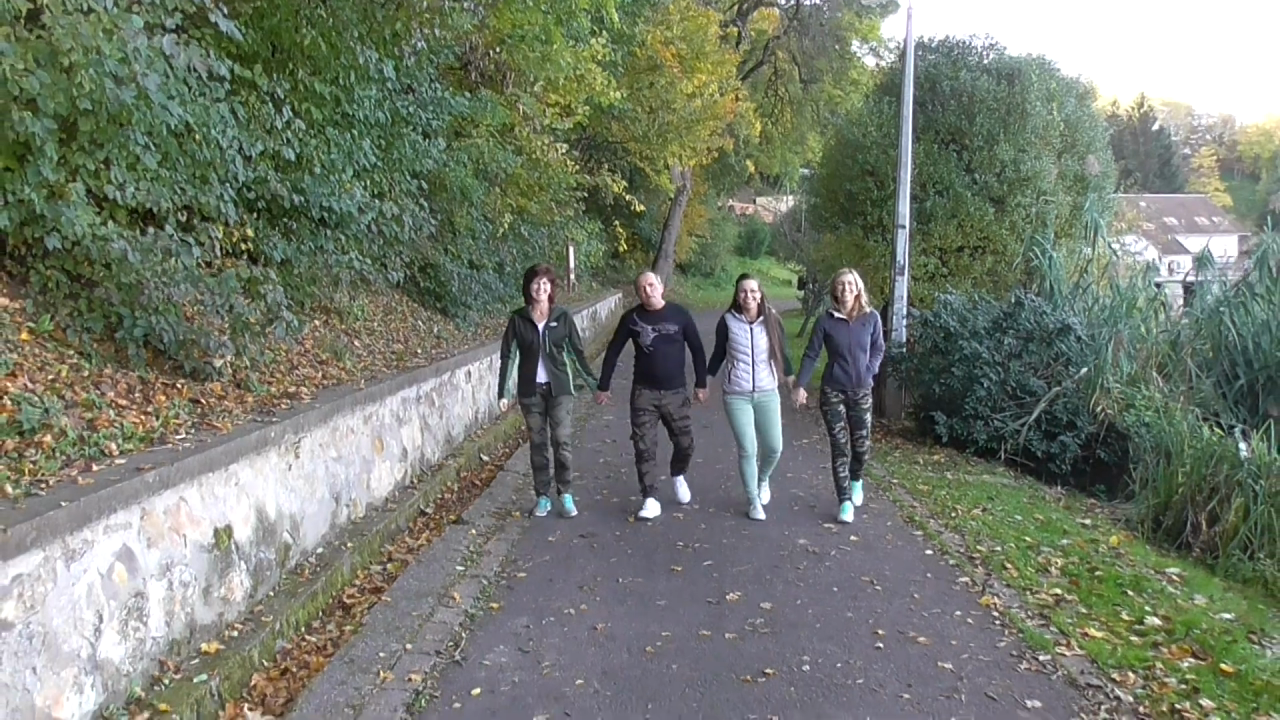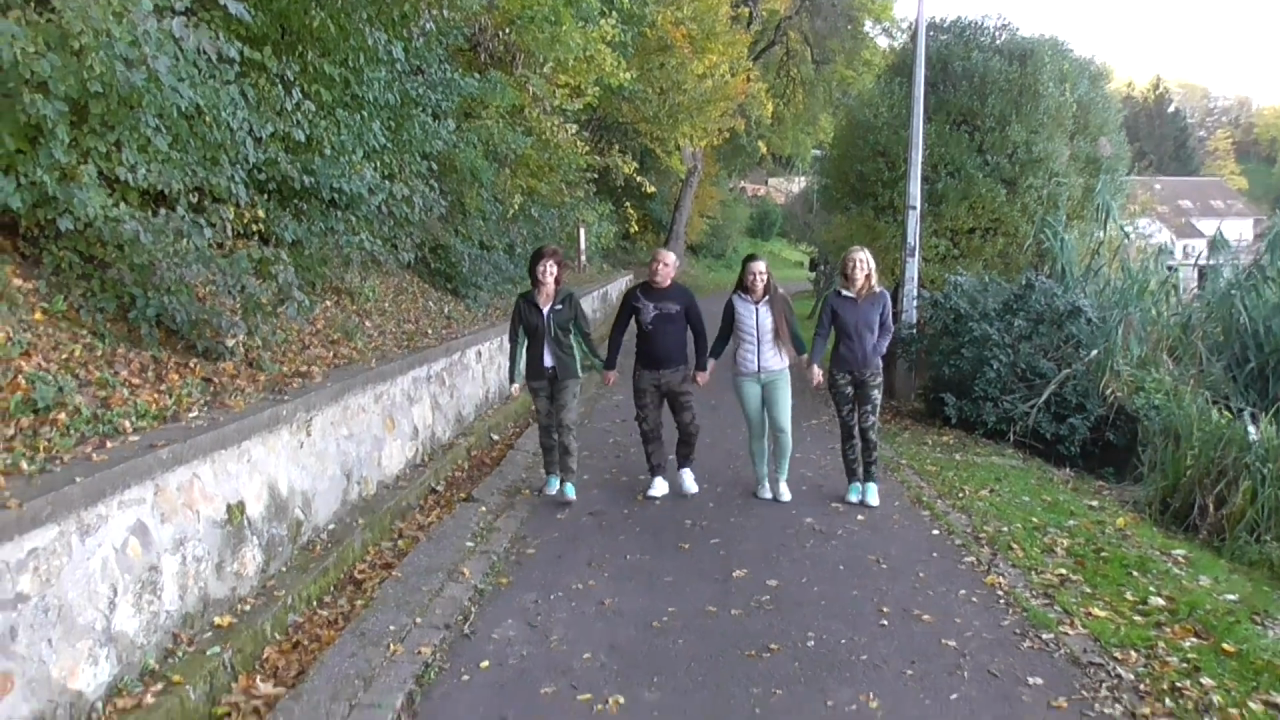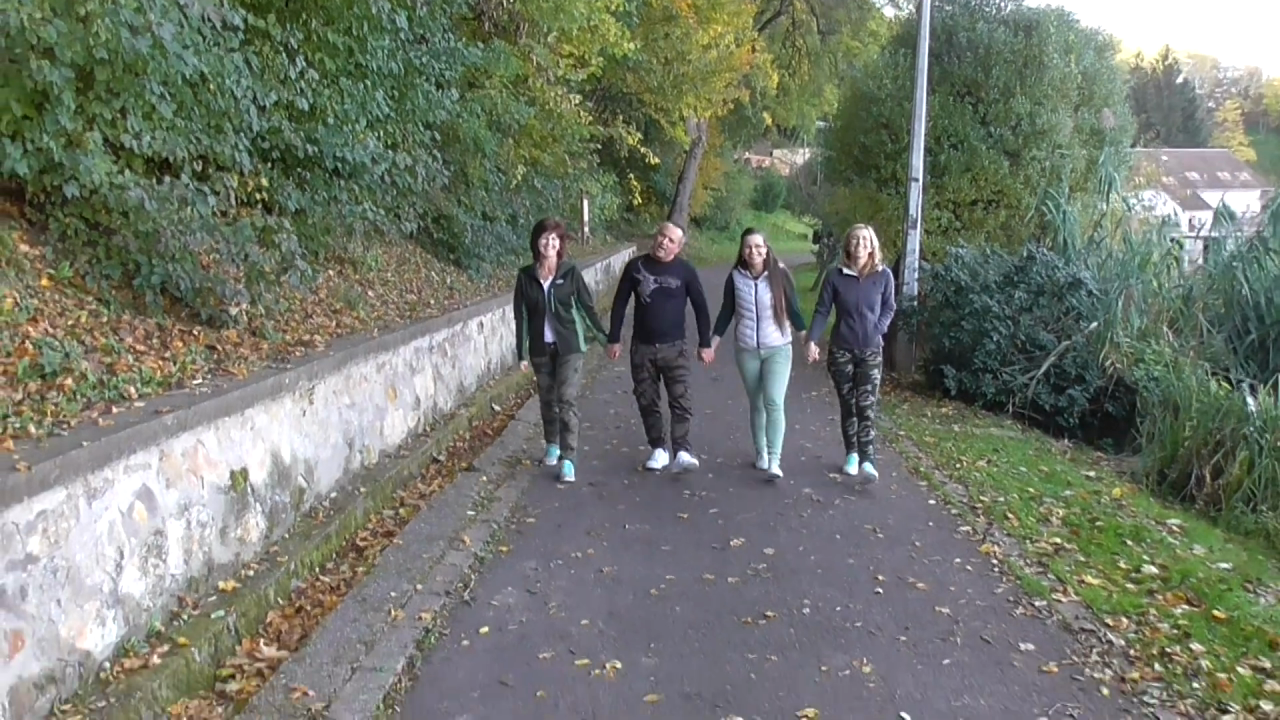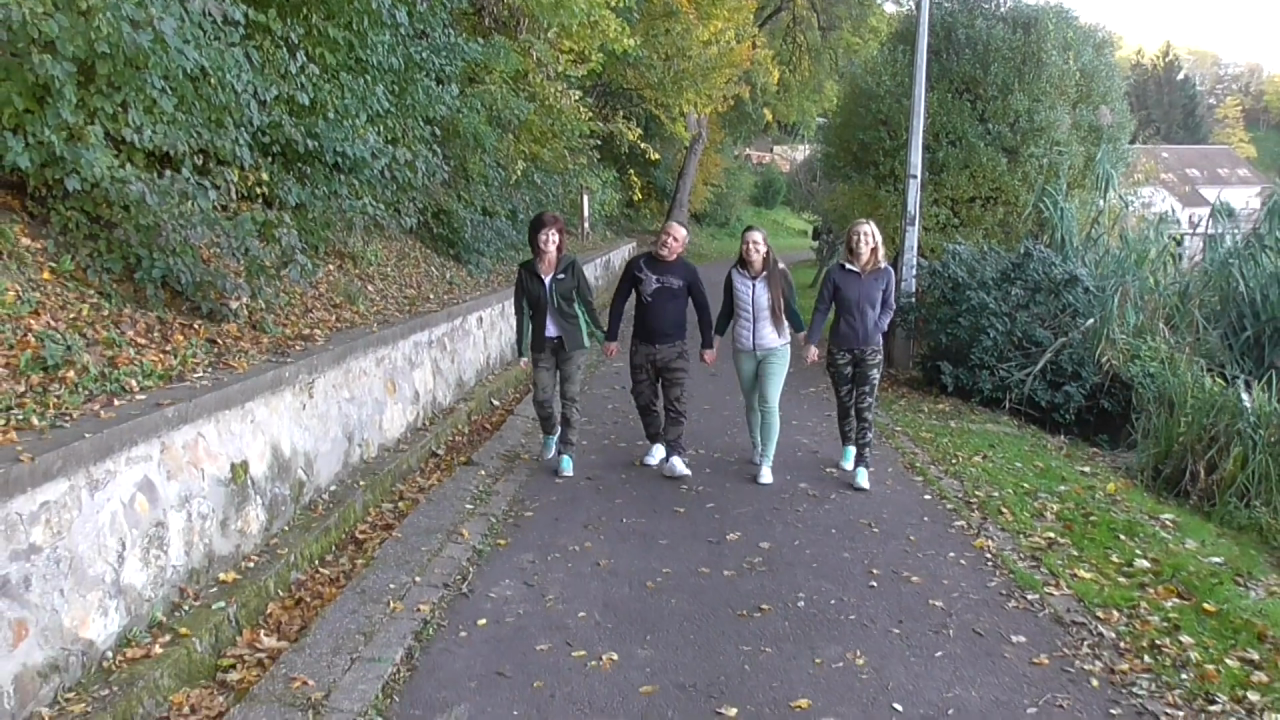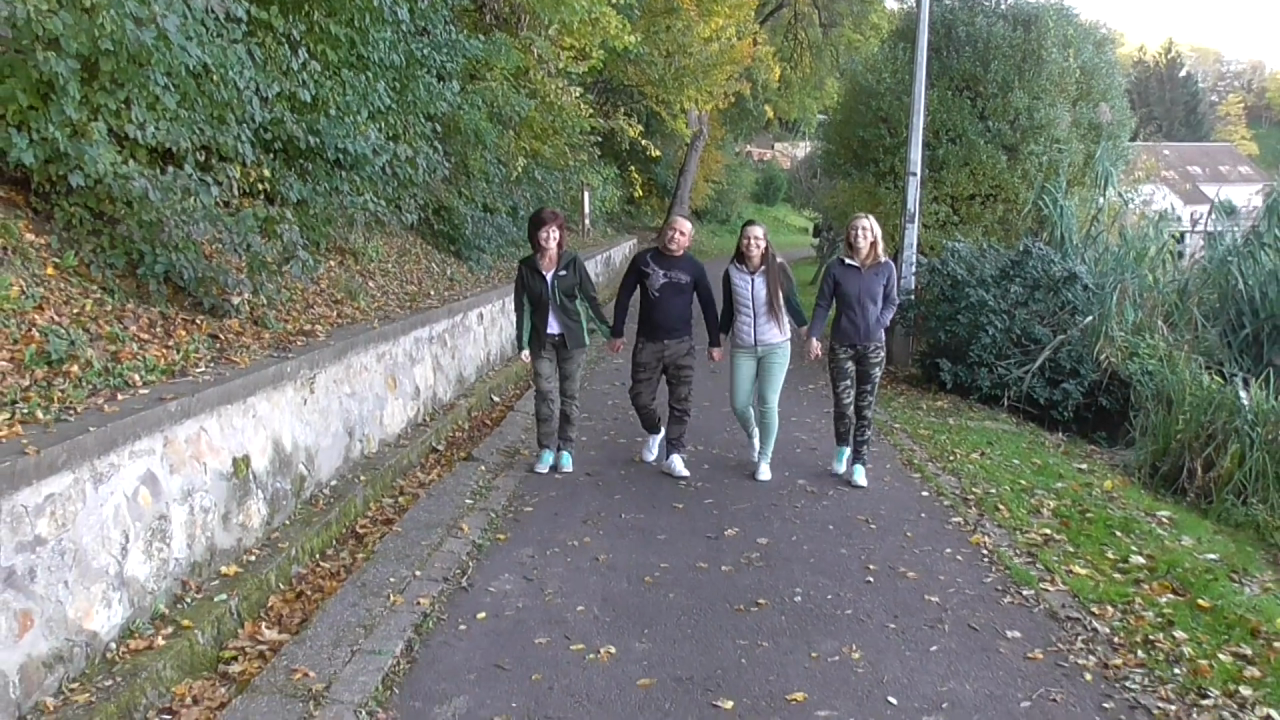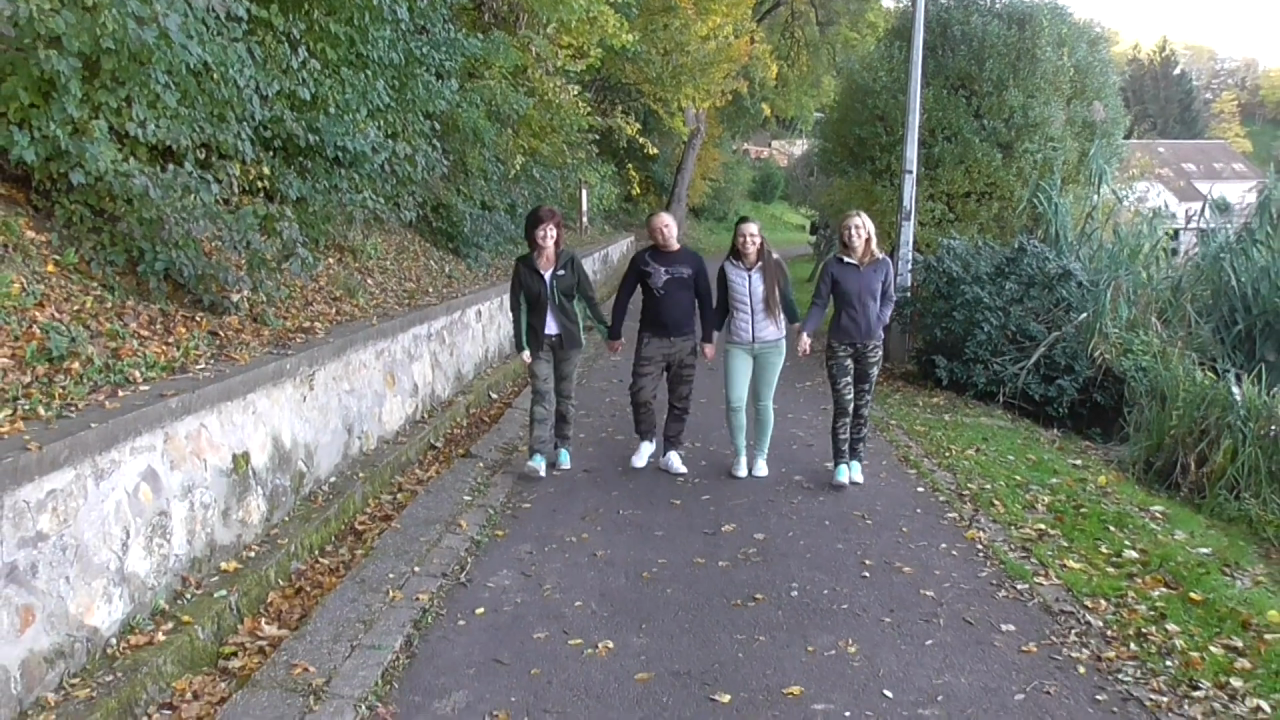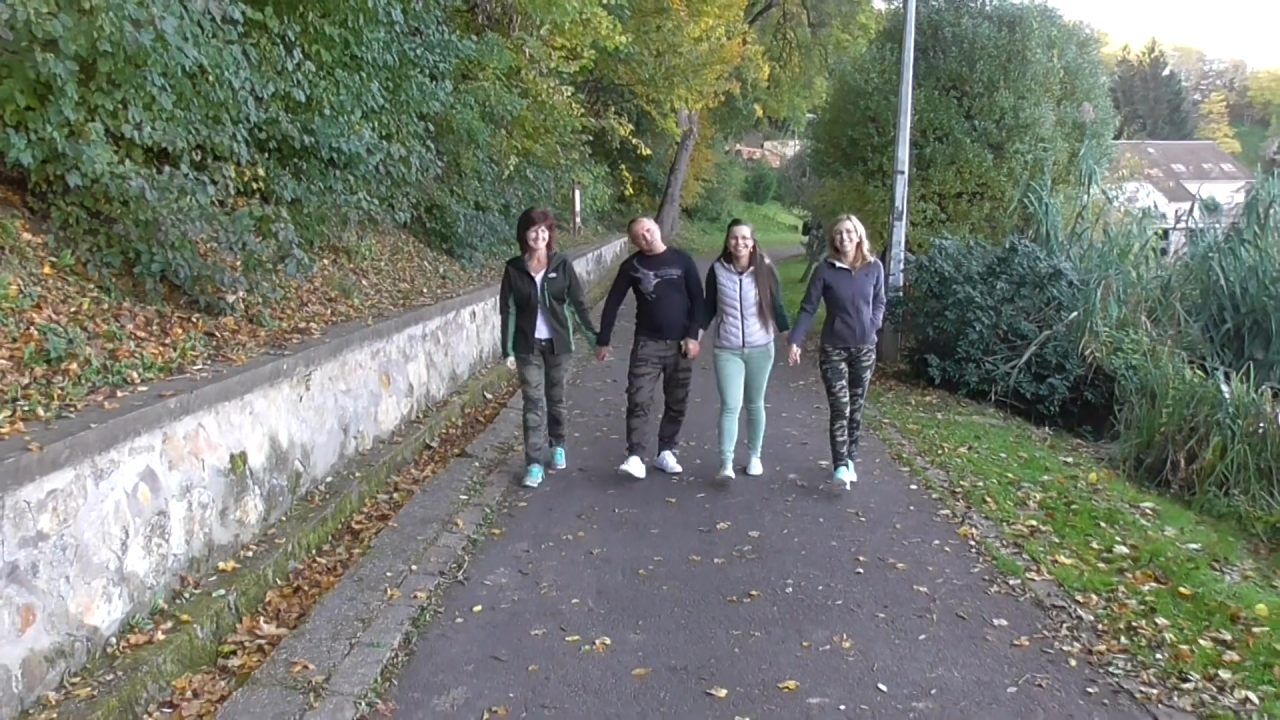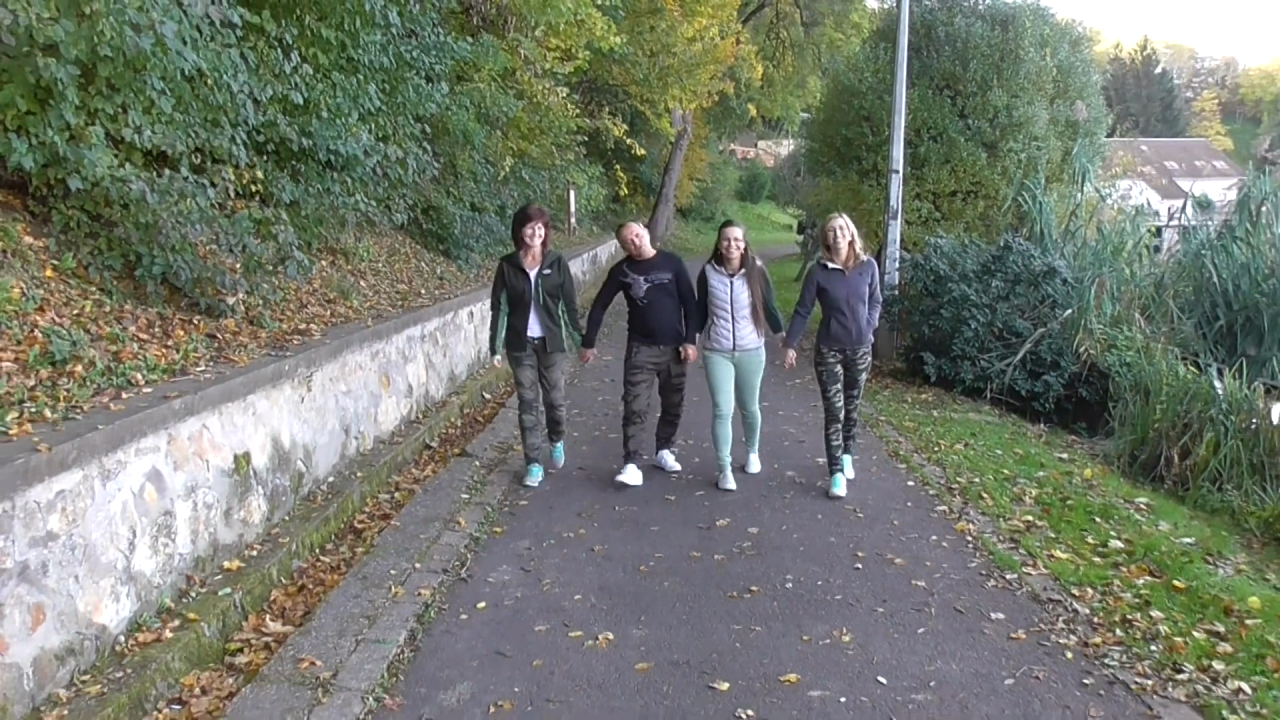
dt=0.2s
person 1, frame 1
left shoulder: (871, 317)
right shoulder: (825, 320)
left elbow: (878, 349)
right elbow: (811, 354)
left wrist: (869, 372)
right wrist: (800, 385)
left hip: (862, 391)
right hip: (832, 391)
left knee: (861, 446)
right knee: (839, 447)
left ankle: (855, 481)
right ankle: (845, 501)
person 1, frame 2
left shoulder: (881, 297)
right shoulder: (833, 299)
left elbow: (887, 330)
right elbow: (821, 333)
left wrist: (877, 351)
right wrist: (814, 363)
left hip: (871, 372)
right hip: (840, 372)
left knee: (868, 427)
right knee: (848, 429)
left ankle: (870, 483)
right ankle: (854, 482)
person 1, frame 3
left shoulder: (883, 276)
right shoulder: (835, 276)
left elbow: (889, 309)
right elbow: (822, 311)
left wrist: (878, 330)
right wrist: (812, 340)
left hip: (871, 351)
right hip: (840, 349)
left knee: (867, 406)
right knee: (848, 405)
left ankle: (867, 462)
right ankle: (852, 453)
person 1, frame 4
left shoulder: (885, 273)
right shoulder: (836, 272)
left elbow: (888, 307)
right elbow: (821, 309)
left wrist: (878, 328)
right wrist: (811, 342)
left hip: (871, 350)
right hip: (839, 348)
left knee: (864, 409)
right knee: (846, 405)
left ankle: (861, 467)
right ankle: (849, 446)
person 1, frame 5
left shoulder: (885, 267)
right shoulder: (836, 267)
left elbow: (891, 303)
right elbow: (823, 305)
left wrist: (879, 324)
right wrist: (813, 336)
left hip: (873, 346)
right hip: (841, 345)
left knee: (865, 407)
right knee: (843, 405)
left ankle: (858, 463)
right ankle: (842, 448)
person 1, frame 6
left shoulder: (883, 265)
right shoulder: (833, 266)
left elbow: (889, 300)
right elbow: (819, 303)
left wrist: (879, 322)
right wrist: (805, 332)
left hip: (871, 344)
right hip: (840, 344)
left knee: (862, 406)
right knee: (843, 405)
left ankle: (855, 459)
right ankle: (840, 465)
person 1, frame 7
left shoulder: (874, 268)
right shoulder: (825, 271)
left elbow: (879, 302)
right elbow: (808, 308)
left wrist: (872, 326)
right wrist: (794, 341)
left hip: (865, 348)
right hip: (833, 348)
left knee: (856, 408)
right knee: (839, 408)
left ankle: (849, 458)
right ankle: (840, 468)
person 1, frame 8
left shoulder: (868, 266)
right shoulder: (818, 272)
left elbow: (876, 301)
right elbow: (802, 311)
left wrist: (868, 326)
right wrist: (790, 345)
left hip: (860, 349)
right hip: (828, 350)
left knee: (852, 407)
right knee: (834, 412)
left ankle: (846, 454)
right ankle: (836, 473)
person 2, frame 1
left shoulder: (562, 316)
right shoulder: (518, 319)
left elbow: (577, 352)
right elbow: (508, 356)
left wrist: (595, 383)
right wrist: (503, 392)
left hip: (560, 388)
right hip: (530, 390)
left knee: (561, 441)
right knee: (538, 444)
left ankle: (565, 494)
right ankle: (543, 496)
person 2, frame 2
left shoulder: (569, 299)
right shoulder: (524, 302)
left elbow: (583, 334)
right elbow: (516, 340)
left wrist: (601, 364)
right wrist: (513, 377)
left hip: (567, 372)
right hip: (538, 374)
left knee: (566, 425)
right knee: (546, 427)
left ankle: (568, 483)
right ankle: (552, 474)
person 2, frame 3
left shoulder: (571, 272)
right shoulder: (526, 276)
left elbow: (587, 307)
right elbow: (521, 316)
left wrist: (604, 339)
right wrist: (522, 353)
left hip: (569, 347)
right hip: (541, 349)
left knee: (567, 401)
right knee: (548, 400)
left ankle: (567, 459)
right ankle: (552, 444)
person 2, frame 4
left shoulder: (571, 266)
right shoulder: (526, 271)
left elbow: (587, 303)
right elbow: (522, 312)
left wrist: (603, 336)
right wrist: (522, 349)
left hip: (571, 342)
right hip: (542, 344)
left knee: (570, 398)
right knee: (542, 398)
left ankle: (566, 453)
right ankle: (551, 433)
person 2, frame 5
left shoulder: (573, 262)
right shoulder: (526, 267)
left elbow: (590, 298)
right elbow: (522, 308)
left wrist: (610, 332)
right wrist: (522, 344)
left hip: (572, 339)
right hip: (542, 341)
left knee: (569, 395)
right knee: (544, 394)
left ankle: (565, 449)
right ankle: (546, 449)
person 2, frame 6
left shoulder: (570, 262)
right shoulder: (523, 266)
left elbow: (588, 298)
right elbow: (518, 307)
left wrist: (607, 331)
right wrist: (521, 344)
left hip: (568, 339)
right hip: (538, 341)
left knee: (564, 395)
right knee: (542, 395)
left ankle: (562, 447)
right ankle: (538, 456)
person 2, frame 7
left shoulder: (562, 265)
right shoulder: (514, 268)
left elbow: (578, 304)
right elbow: (507, 310)
left wrist: (594, 339)
right wrist: (507, 349)
left hip: (558, 343)
right hip: (528, 346)
left knee: (556, 398)
right knee: (533, 403)
left ankle: (557, 446)
right ankle: (534, 465)
person 2, frame 8
left shoulder: (557, 263)
right shoulder: (507, 266)
left elbow: (570, 304)
right elbow: (499, 307)
left wrist: (580, 340)
right wrist: (495, 346)
left hip: (552, 343)
right hip: (521, 345)
left knee: (555, 400)
right knee: (528, 403)
left ankle: (556, 441)
right ankle: (533, 463)
person 3, frame 1
left shoulder: (772, 320)
right shoulder: (727, 321)
left elbow: (782, 354)
right elbow: (718, 354)
left hip: (768, 394)
right hip: (736, 396)
left knee: (774, 447)
right knee: (747, 450)
left ankle: (762, 480)
right ankle: (753, 502)
person 3, frame 2
left shoulder: (779, 299)
right shoulder: (735, 302)
left elbow: (793, 333)
right elbow: (723, 336)
right wrist: (708, 367)
left hip: (777, 374)
right hip: (745, 376)
left knee: (782, 428)
right knee: (757, 430)
left ankle: (781, 481)
right ankle: (762, 482)
person 3, frame 3
left shoulder: (780, 274)
right shoulder: (735, 277)
left elbow: (793, 308)
right elbow: (726, 312)
right wrist: (712, 344)
left hip: (778, 349)
right hip: (746, 351)
left knee: (774, 403)
right knee: (757, 404)
left ankle: (774, 462)
right ankle: (761, 453)
person 3, frame 4
left shoulder: (779, 274)
right shoulder: (733, 276)
left elbow: (791, 309)
right elbow: (726, 312)
right wrist: (714, 343)
left hip: (776, 351)
right hip: (743, 351)
left knee: (769, 406)
right knee: (751, 404)
left ankle: (765, 464)
right ankle: (758, 446)
person 3, frame 5
left shoulder: (778, 269)
right shoulder: (732, 272)
left elbow: (792, 303)
right elbow: (727, 310)
left hip: (776, 348)
right hip: (742, 349)
left knee: (768, 405)
right knee: (739, 404)
left ankle: (764, 461)
right ankle: (753, 434)
person 3, frame 6
left shoulder: (774, 265)
right shoulder: (727, 269)
left elbow: (787, 300)
right elbow: (721, 306)
left hip: (771, 344)
right hip: (737, 346)
left knee: (763, 402)
right knee: (735, 402)
left ankle: (761, 456)
right ankle: (739, 457)
person 3, frame 7
left shoulder: (765, 269)
right shoulder: (717, 271)
left elbow: (776, 306)
right elbow: (708, 307)
left hip: (760, 349)
right hip: (726, 350)
left knee: (755, 404)
right knee: (731, 405)
left ankle: (754, 455)
right ankle: (726, 464)
person 3, frame 8
left shoulder: (757, 272)
right shoulder: (707, 273)
left elbow: (769, 307)
right elbow: (701, 310)
left hip: (751, 352)
right hip: (717, 353)
left knee: (750, 409)
right knee: (722, 410)
left ankle: (752, 451)
right ankle: (725, 470)
person 4, frame 1
left shoulder: (680, 314)
right shoulder: (631, 318)
left elbow: (697, 350)
right elbow: (613, 352)
left wrist: (701, 384)
right wrist: (603, 386)
left hip: (676, 393)
right hip: (643, 393)
left knee: (685, 444)
right knee: (644, 448)
left ankle: (678, 475)
right ankle: (650, 499)
person 4, frame 2
left shoulder: (684, 296)
right shoulder: (634, 295)
left elbow: (699, 332)
right elbow: (618, 330)
left wrist: (701, 367)
right wrist: (610, 365)
left hip: (677, 372)
right hip: (645, 373)
left knee: (688, 425)
right knee: (649, 429)
left ankle: (685, 469)
right ankle: (658, 478)
person 4, frame 3
left shoulder: (685, 271)
right shoulder: (635, 267)
left elbow: (700, 307)
right elbow: (620, 303)
left wrist: (704, 344)
right wrist: (614, 339)
left hip: (674, 347)
right hip: (642, 347)
left knee: (681, 401)
right knee: (647, 402)
left ankle: (681, 454)
right ankle: (658, 449)
person 4, frame 4
left shoulder: (687, 271)
right shoulder: (637, 264)
left elbow: (702, 308)
right elbow: (619, 300)
left wrist: (707, 344)
right wrist: (611, 337)
left hip: (674, 348)
right hip: (641, 346)
left knee: (675, 404)
right knee: (645, 401)
left ankle: (673, 458)
right ankle: (657, 444)
person 4, frame 5
left shoulder: (694, 267)
right shoulder: (643, 260)
left elbow: (708, 305)
right elbow: (624, 296)
left wrist: (714, 342)
right wrist: (616, 333)
left hip: (681, 345)
right hip: (647, 343)
left knee: (680, 404)
right knee: (640, 398)
left ankle: (673, 456)
right ankle: (654, 431)
person 4, frame 6
left shoulder: (693, 260)
right shoulder: (642, 260)
left elbow: (706, 300)
right elbow: (623, 296)
left wrist: (708, 338)
right wrist: (615, 334)
left hip: (686, 342)
right hip: (651, 340)
left knee: (680, 402)
right knee: (641, 396)
left ankle: (671, 453)
right ankle: (646, 440)
person 4, frame 7
left shoulder: (682, 259)
right shoulder: (631, 266)
left elbow: (697, 299)
right elbow: (613, 302)
left wrist: (693, 335)
right wrist: (603, 341)
left hip: (680, 343)
right hip: (647, 343)
left knee: (676, 403)
right knee: (639, 400)
left ankle: (665, 453)
right ankle: (635, 458)
person 4, frame 8
left shoulder: (672, 262)
right shoulder: (621, 271)
left elbow: (689, 302)
right elbow: (600, 306)
left wrist: (690, 340)
right wrist: (588, 343)
left hip: (672, 348)
right hip: (640, 349)
left knee: (673, 405)
right knee: (635, 408)
left ankle: (663, 451)
right ankle: (632, 465)
